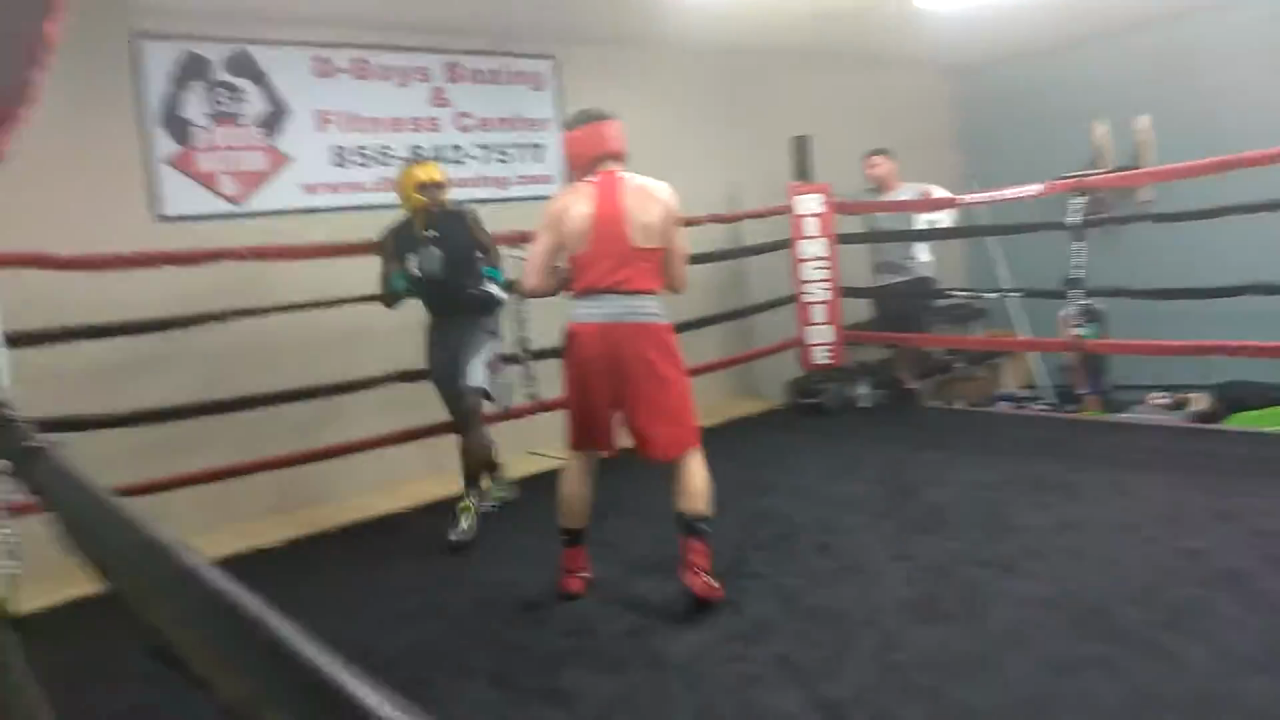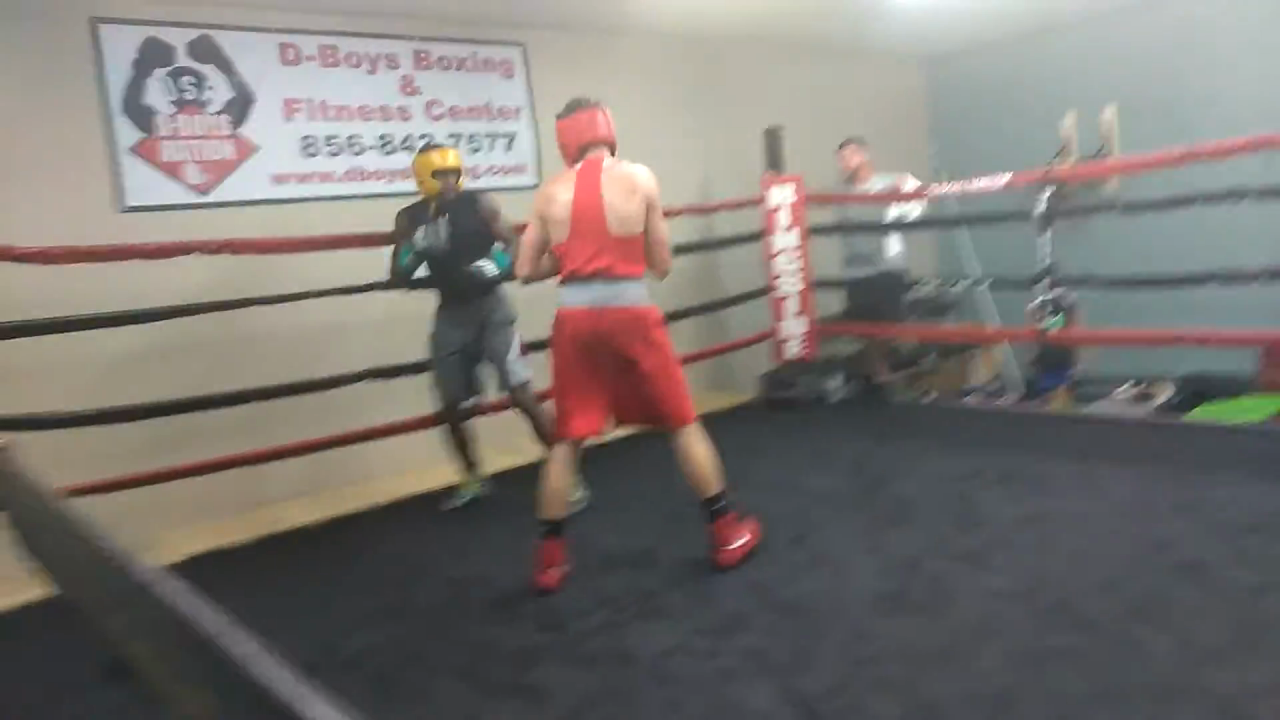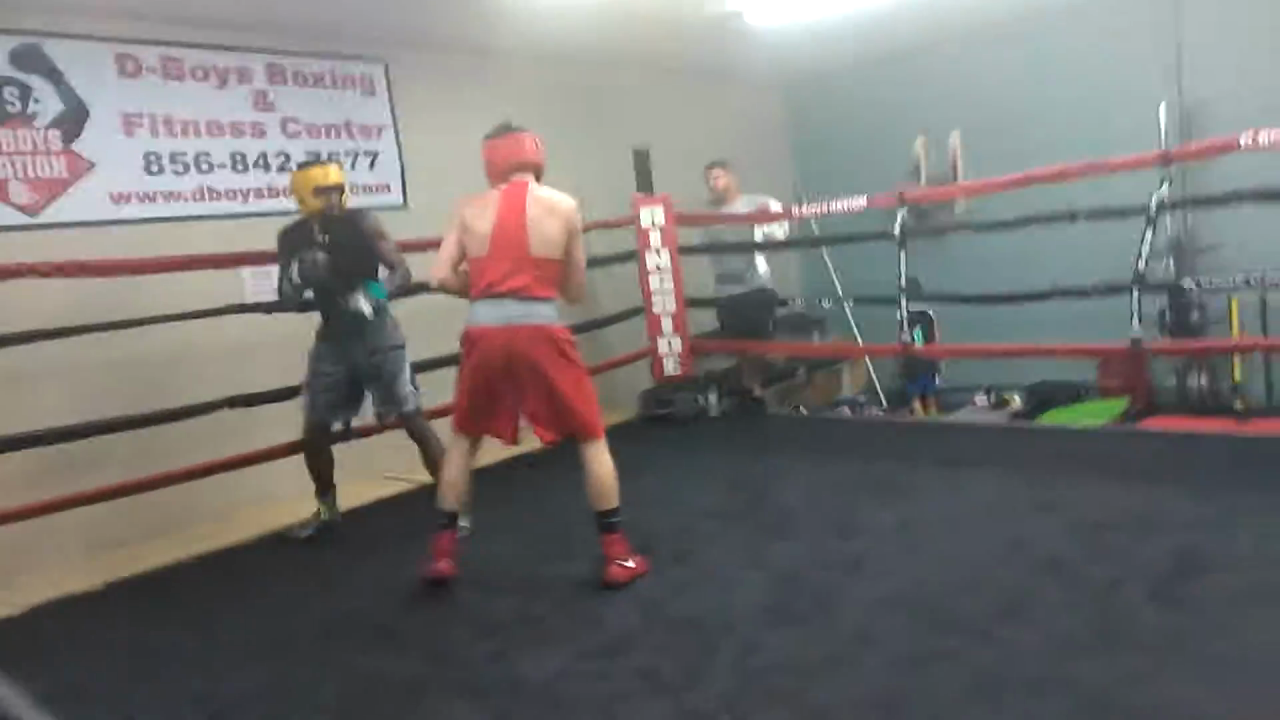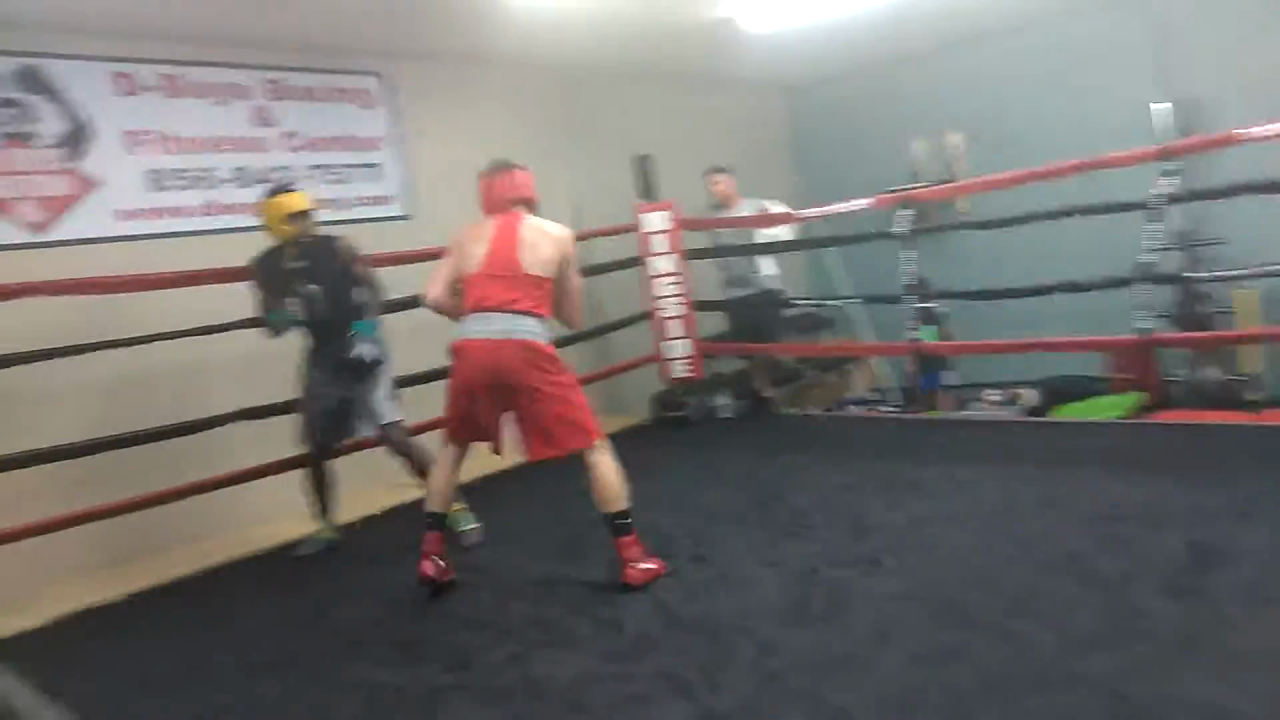
dt=0.3s
person 1, frame 1
left shoulder: (564, 205)
right shoulder: (659, 194)
left elbow: (532, 282)
right elbow: (678, 281)
left hip: (588, 332)
right hip: (644, 330)
left knee: (582, 453)
right knee: (684, 448)
left ankle: (573, 568)
right ankle: (697, 561)
person 1, frame 2
left shoulder: (551, 193)
right shoulder: (640, 179)
left elbow: (526, 269)
right elbow: (661, 264)
left hip: (574, 318)
right hip: (630, 313)
left knee: (567, 440)
right knee: (683, 425)
left ankle: (549, 560)
right ankle: (727, 534)
person 1, frame 3
left shoulder: (471, 209)
right shoulder: (563, 206)
left elbow: (440, 277)
right elbow: (575, 291)
left hip: (484, 333)
right hip: (540, 331)
left knee: (464, 438)
right knee: (591, 439)
left ankle: (443, 550)
right ankle: (617, 555)
person 1, frame 4
left shoulder: (470, 238)
right shoulder: (557, 235)
left elbow: (436, 297)
right elbow: (574, 310)
left hip: (475, 350)
right hip: (527, 349)
left knee: (453, 446)
right knee: (592, 447)
left ankle: (432, 553)
right ankle: (633, 558)
person 2, frame 1
left shoulder: (464, 220)
right shoulder: (397, 238)
left elbow: (491, 253)
right elbow: (389, 297)
left wrist: (494, 281)
right wrist: (409, 275)
left hip: (476, 321)
right hip: (442, 328)
left knee: (470, 405)
right knee: (463, 416)
left ankle: (468, 501)
right ankle: (497, 482)
person 2, frame 2
left shoulder: (479, 205)
right shoulder: (409, 219)
left elbow: (514, 247)
right elbow: (398, 278)
left wrist: (498, 265)
right wrist: (414, 250)
left hip: (489, 308)
right hip: (451, 314)
left knee: (522, 396)
right knee: (451, 407)
right ankle: (473, 478)
person 2, frame 3
left shoulder: (362, 224)
right shoulder: (291, 238)
left elbow: (401, 272)
right elbow: (287, 298)
left wrist: (374, 296)
right wrist: (294, 279)
left hip: (375, 331)
right hip: (332, 336)
left knee: (411, 420)
right knee: (314, 431)
right ankle: (326, 507)
person 2, frame 4
left shoulder: (336, 247)
right shoulder: (266, 267)
left elbow: (372, 288)
right elbow: (273, 325)
left wrist: (365, 329)
right wrist: (292, 312)
left hip: (362, 349)
right hip: (323, 358)
left knee: (393, 435)
right knee: (318, 450)
left ankle: (457, 508)
right ankle: (326, 526)
person 3, frame 1
left shoulder: (920, 193)
left elbow: (945, 211)
left hip: (916, 277)
right hip: (884, 282)
left knee: (917, 335)
left ankle: (912, 382)
right ankle: (906, 382)
person 3, frame 2
left shoulder: (890, 184)
right shoulder: (840, 191)
left elbow: (912, 212)
left wrist: (902, 193)
left hip: (888, 270)
right hip: (857, 273)
left knee: (887, 326)
right ankle: (878, 375)
person 3, frame 3
left shoulder: (758, 205)
left elbow: (780, 234)
left hip: (757, 288)
right hip: (726, 292)
left knee: (760, 343)
left ankle: (761, 389)
right ankle: (754, 392)
person 3, frame 4
left shoulder: (760, 208)
left elbow: (785, 233)
left hip: (763, 289)
right hip: (733, 293)
left knee: (767, 345)
left ankle: (775, 392)
right ankle: (764, 393)
